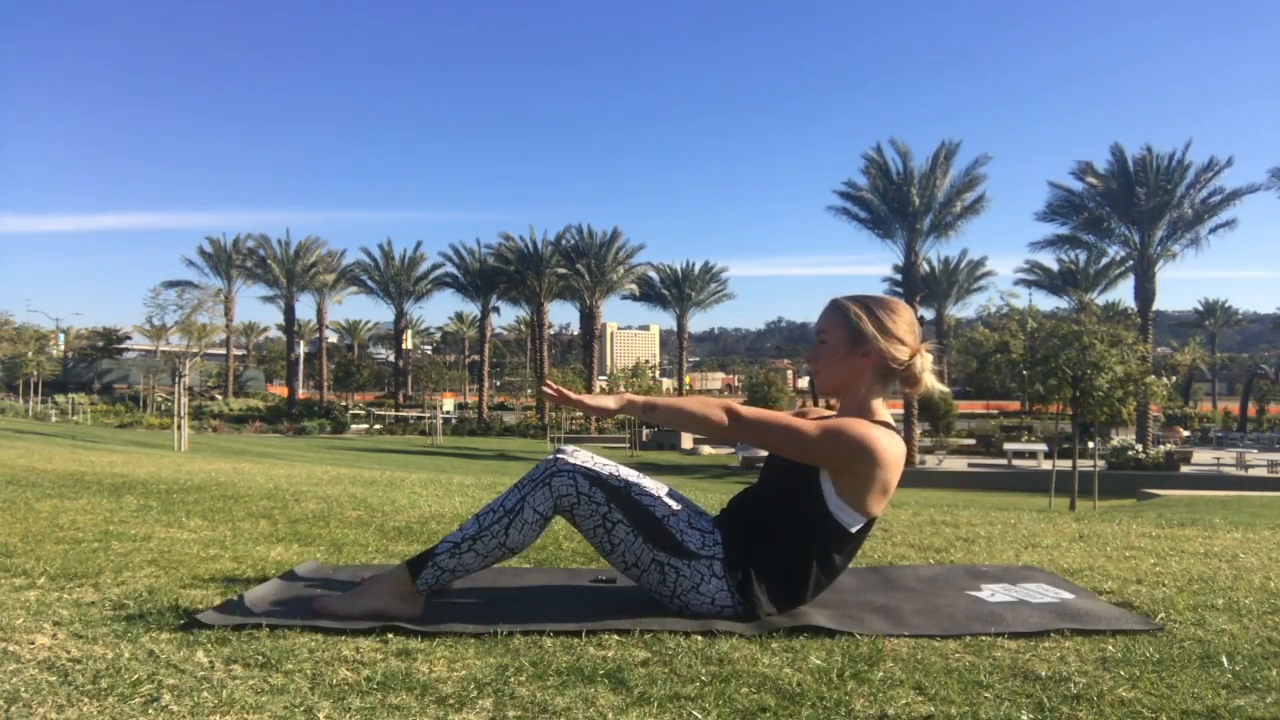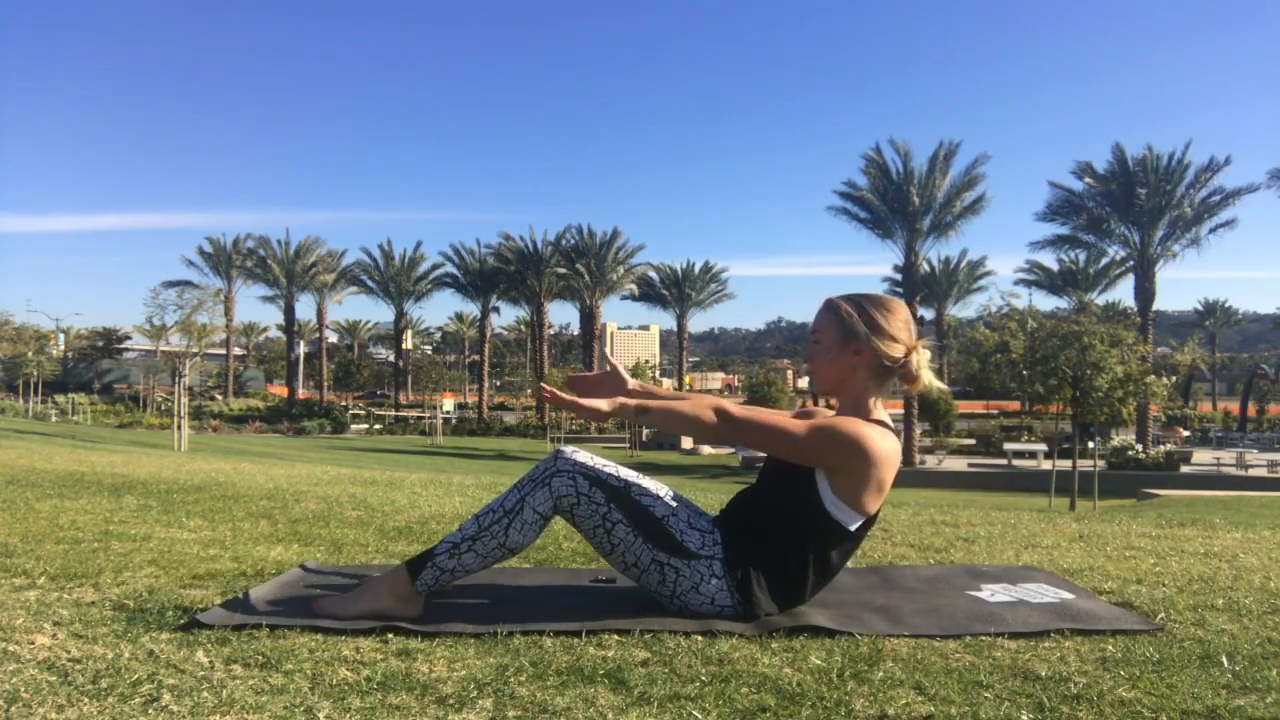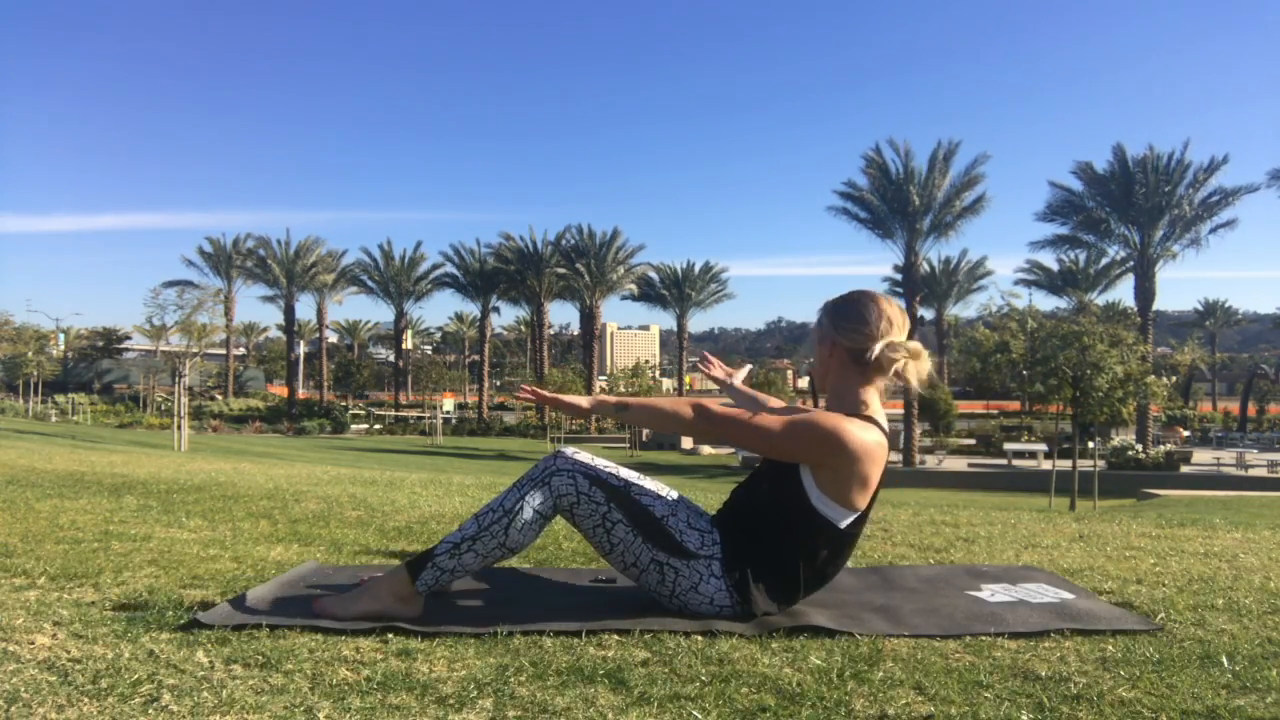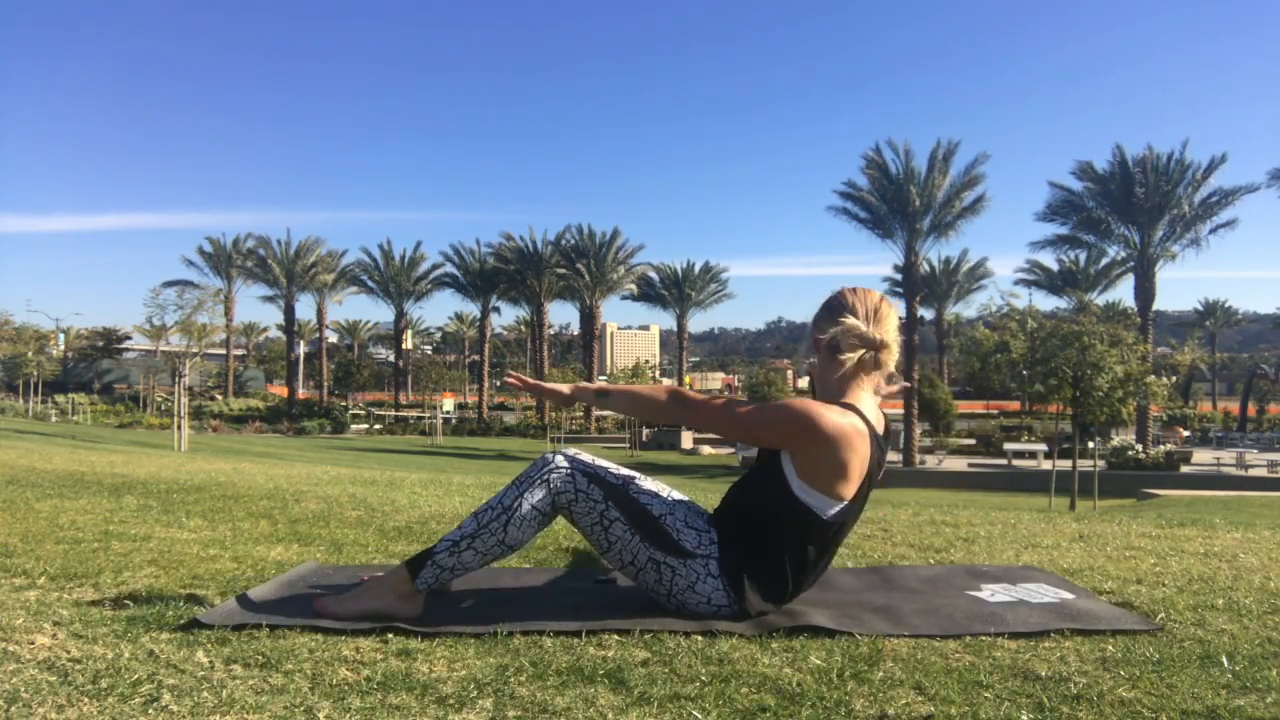
dt=0.2s
person 1, frame 1
left shoulder: (870, 444)
right shoulder: (833, 425)
left elbow: (734, 422)
right elbow: (736, 419)
left wrist: (624, 404)
right wrist: (625, 402)
left hip: (728, 583)
right hip: (724, 556)
left knee: (562, 478)
right knee: (568, 465)
left ankle: (408, 585)
right ankle: (419, 574)
person 1, frame 2
left shoulder: (862, 442)
right shoulder: (840, 423)
left elbow: (729, 424)
right elbow: (743, 419)
left wrist: (619, 407)
right wrist: (634, 390)
left hip: (727, 583)
right hip: (726, 556)
left knee: (562, 476)
right knee: (570, 467)
left ankle: (408, 586)
right ankle: (417, 576)
person 1, frame 3
left shoulder: (843, 436)
right shoulder: (855, 423)
left elbow: (709, 422)
right elbow: (781, 416)
left wrist: (597, 405)
right wrist: (739, 388)
left hip: (725, 583)
right hip: (731, 561)
left knee: (560, 475)
right knee: (567, 471)
left ankle: (408, 587)
right ankle: (416, 577)
person 1, frame 4
left shoulder: (817, 423)
right shoulder: (864, 418)
left elbow: (685, 408)
left wrist: (575, 393)
left hip: (720, 581)
right hip: (728, 565)
left knee: (559, 475)
right knee: (568, 470)
left ankle: (409, 589)
right ankle: (414, 578)
